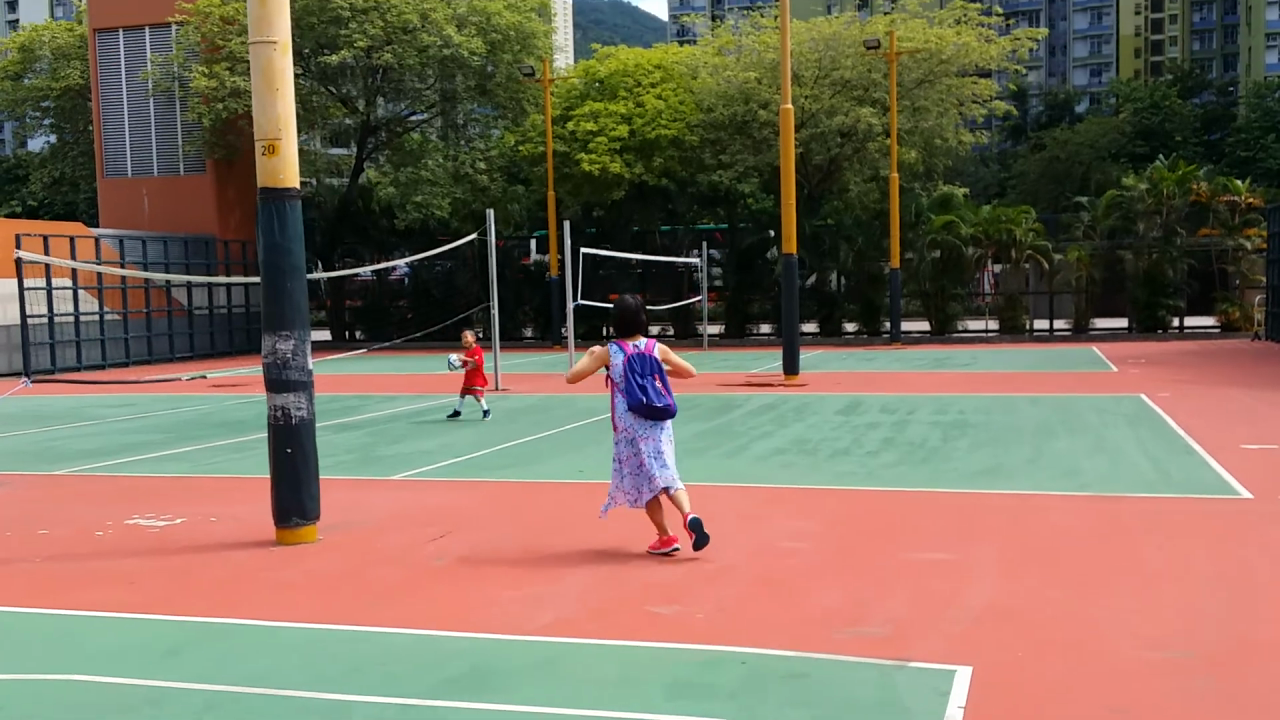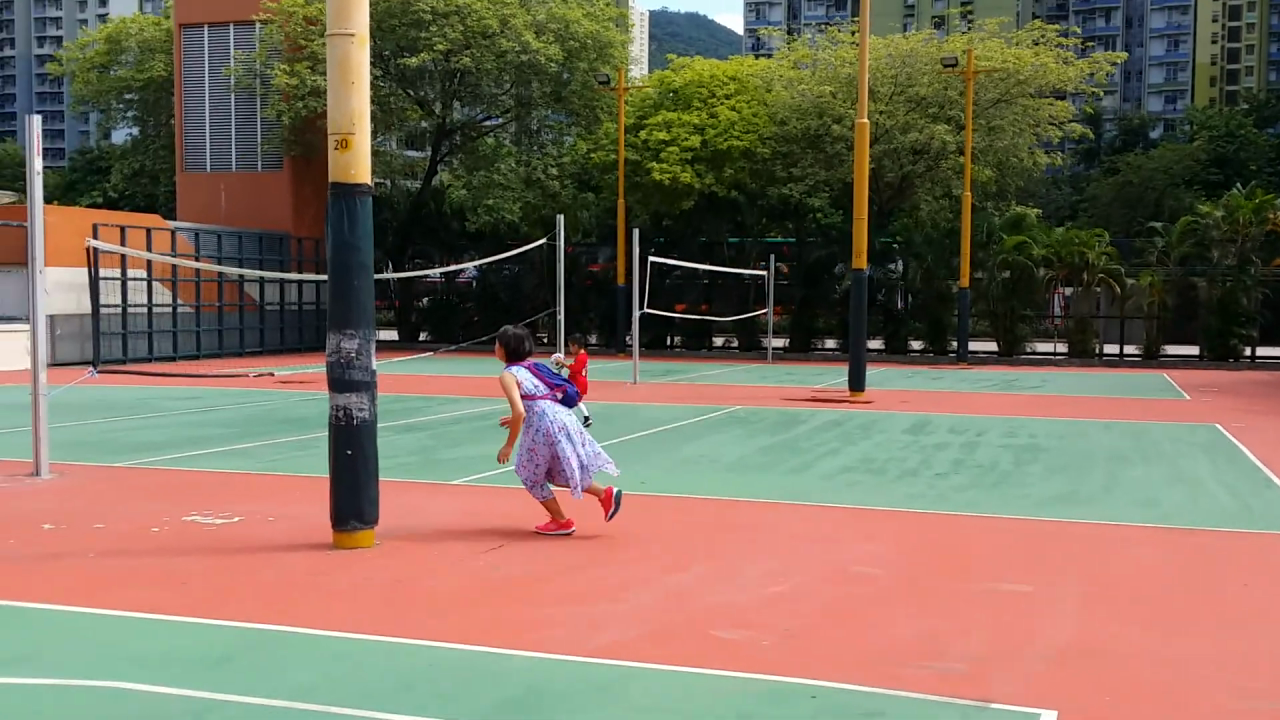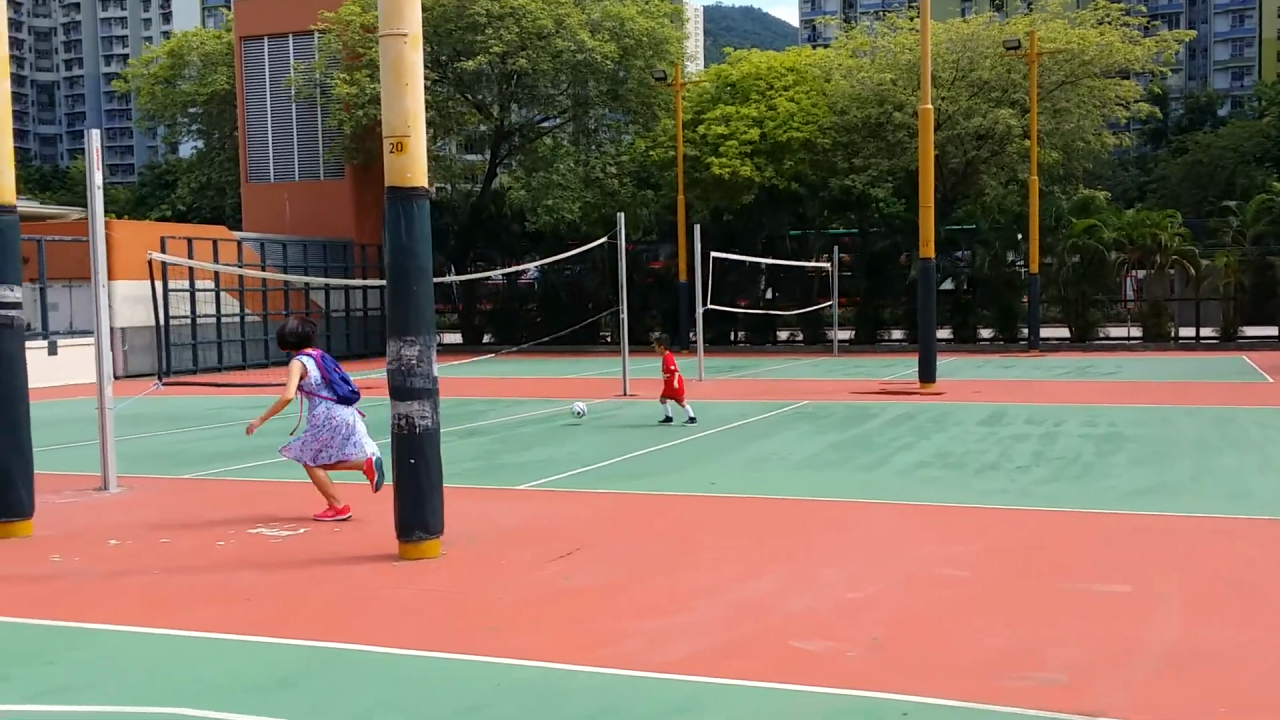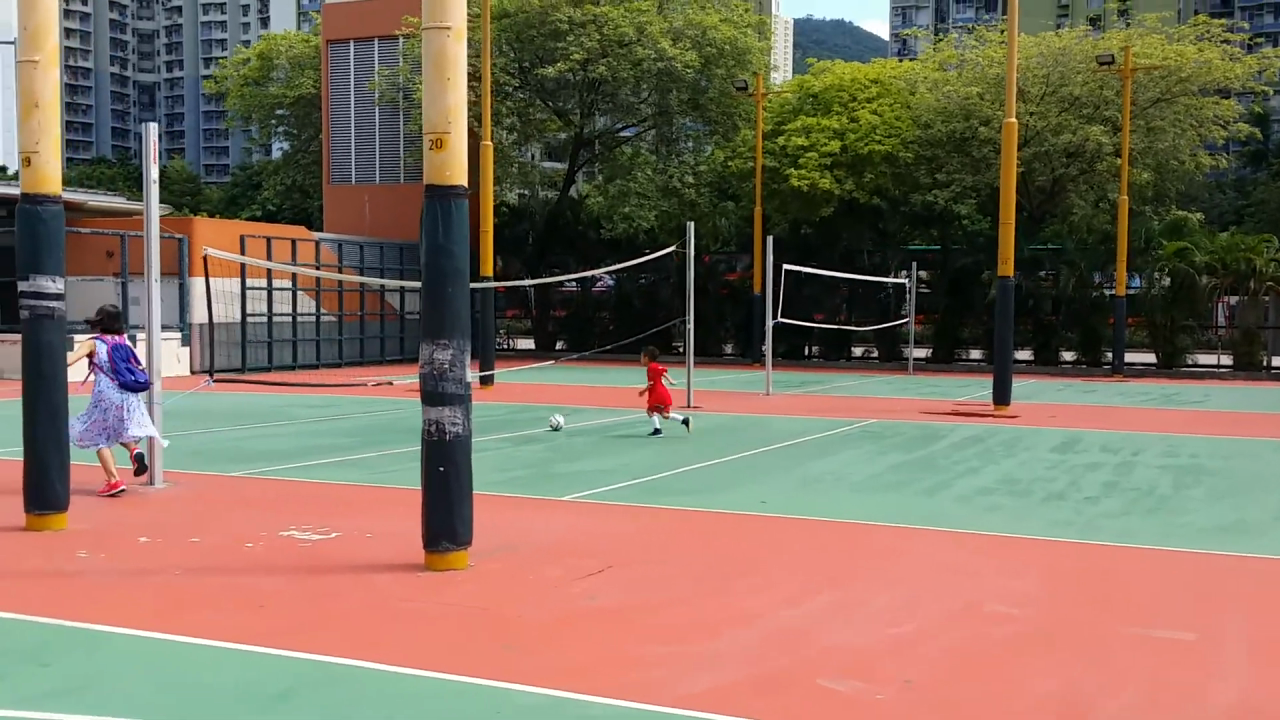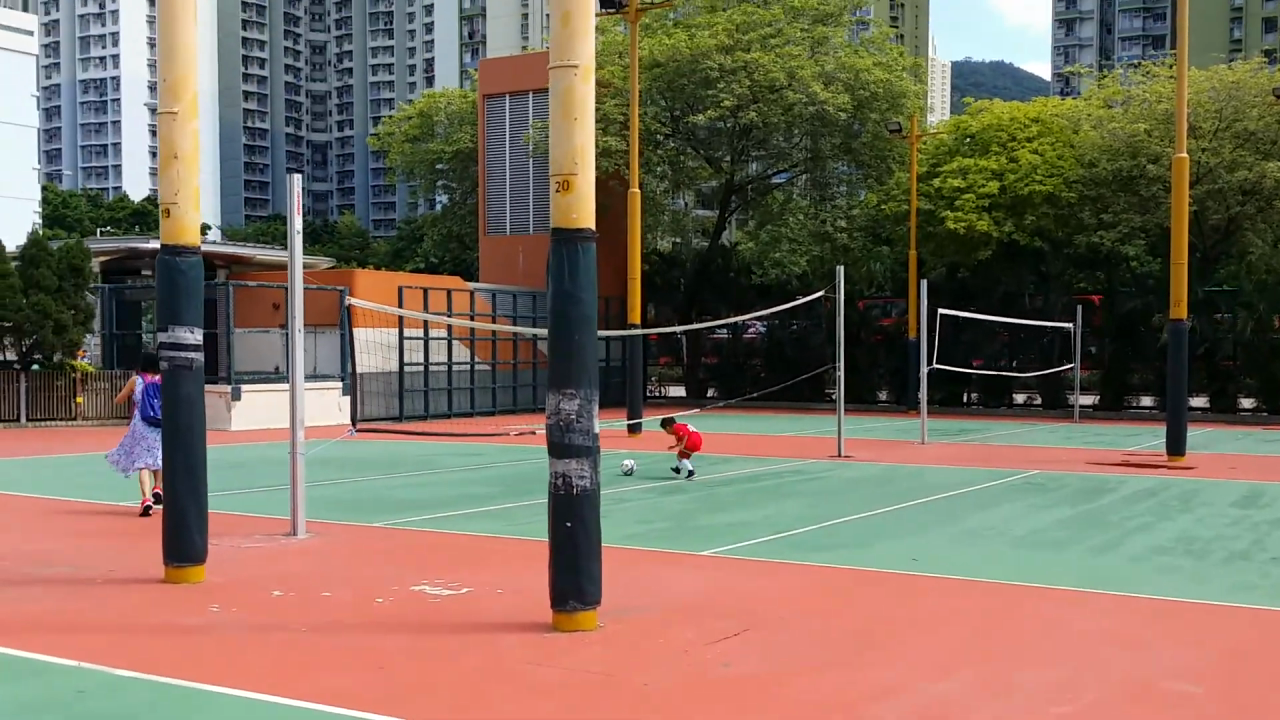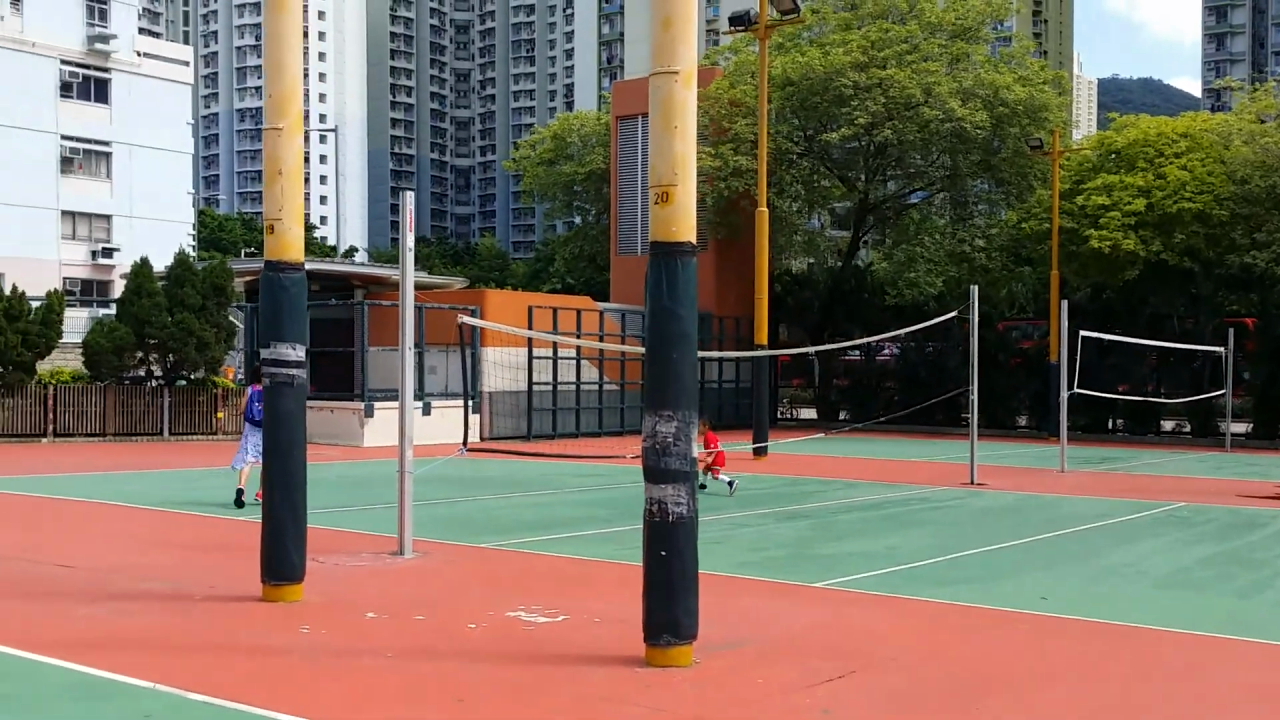
dt=0.7s
person 1, frame 1
left shoulder: (609, 352)
right shoulder: (657, 348)
left elbow: (571, 378)
right elbow: (690, 372)
left wrist: (588, 356)
left hip: (629, 425)
right hip: (659, 422)
left knee: (639, 482)
right knee: (667, 478)
left ankle: (667, 537)
right ankle: (689, 518)
person 1, frame 2
left shoulder: (508, 376)
right shoulder: (529, 367)
left elbow: (519, 412)
left wrist: (508, 445)
right wrist: (514, 418)
left hip: (546, 424)
right hip: (564, 418)
left knee: (528, 472)
right knee: (570, 471)
left ankle: (561, 521)
right ankle: (605, 494)
person 1, frame 3
left shoulder: (297, 363)
right shoulder: (317, 356)
left elbow: (287, 396)
left wrist: (260, 420)
left hip: (328, 416)
right hip: (344, 411)
left knee: (309, 461)
right knee: (323, 459)
left ankle: (338, 507)
right ankle: (368, 463)
person 1, frame 4
left shoulder: (93, 343)
right shoulder: (124, 342)
left elbow: (67, 361)
left hip: (107, 397)
right hip: (129, 396)
left knee: (98, 440)
right knee: (124, 434)
left ankle: (114, 481)
right ankle: (135, 451)
person 1, frame 5
left shoulder: (135, 381)
left elbow: (118, 401)
left hip: (141, 429)
right hip: (160, 429)
left knee: (142, 463)
right knee: (157, 461)
left ankle: (147, 499)
right ankle: (158, 488)
person 1, frame 6
left shoulder: (250, 390)
left elbow: (243, 410)
left hip: (251, 430)
left knee: (247, 460)
left ankle: (241, 486)
right ankle: (261, 493)
